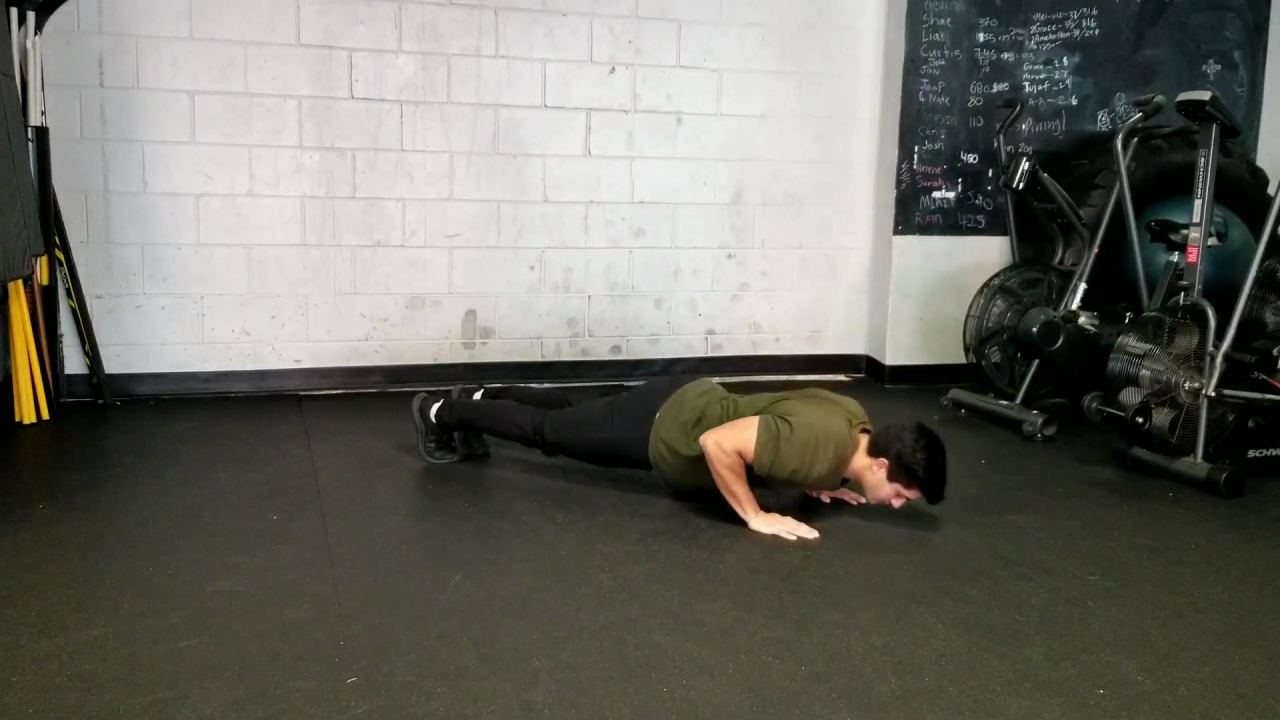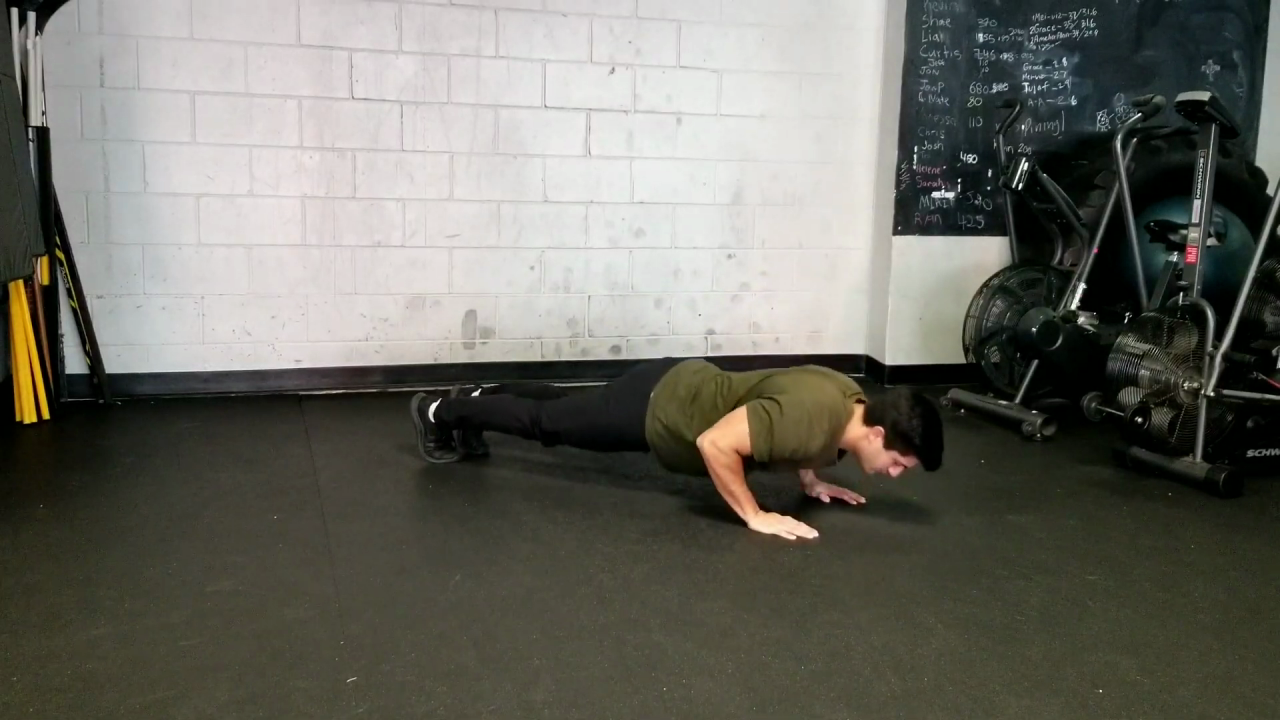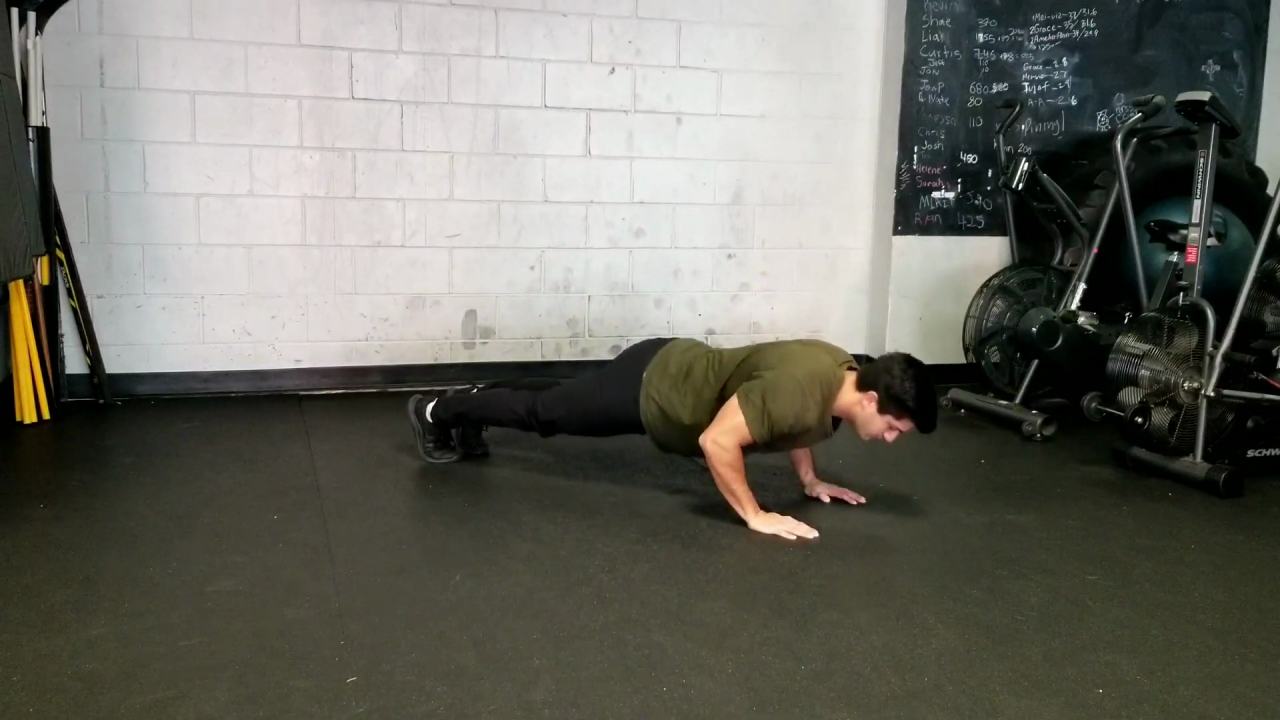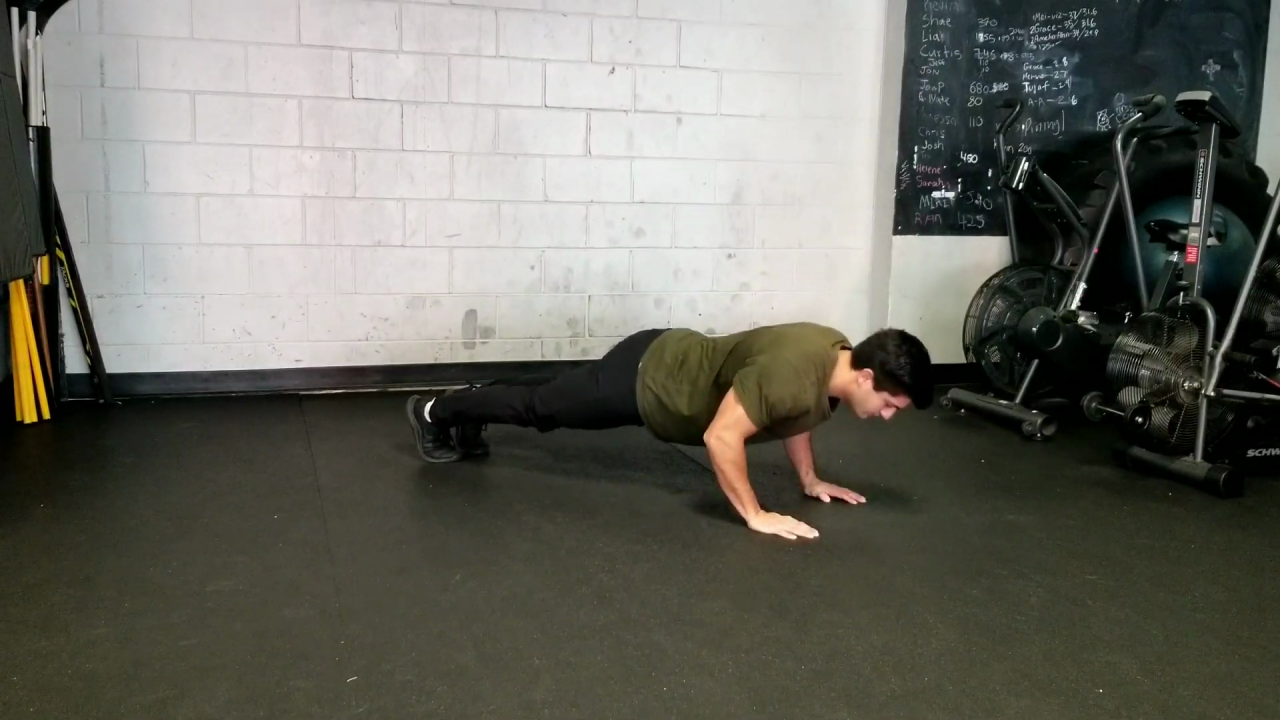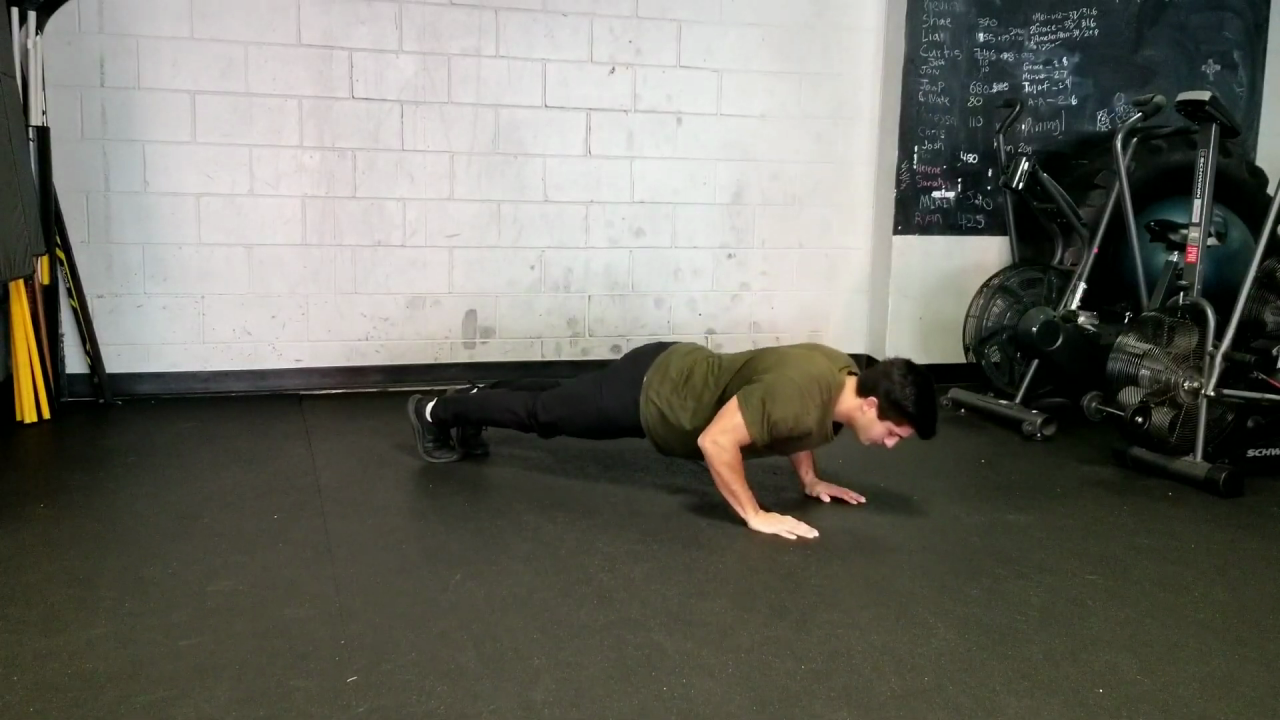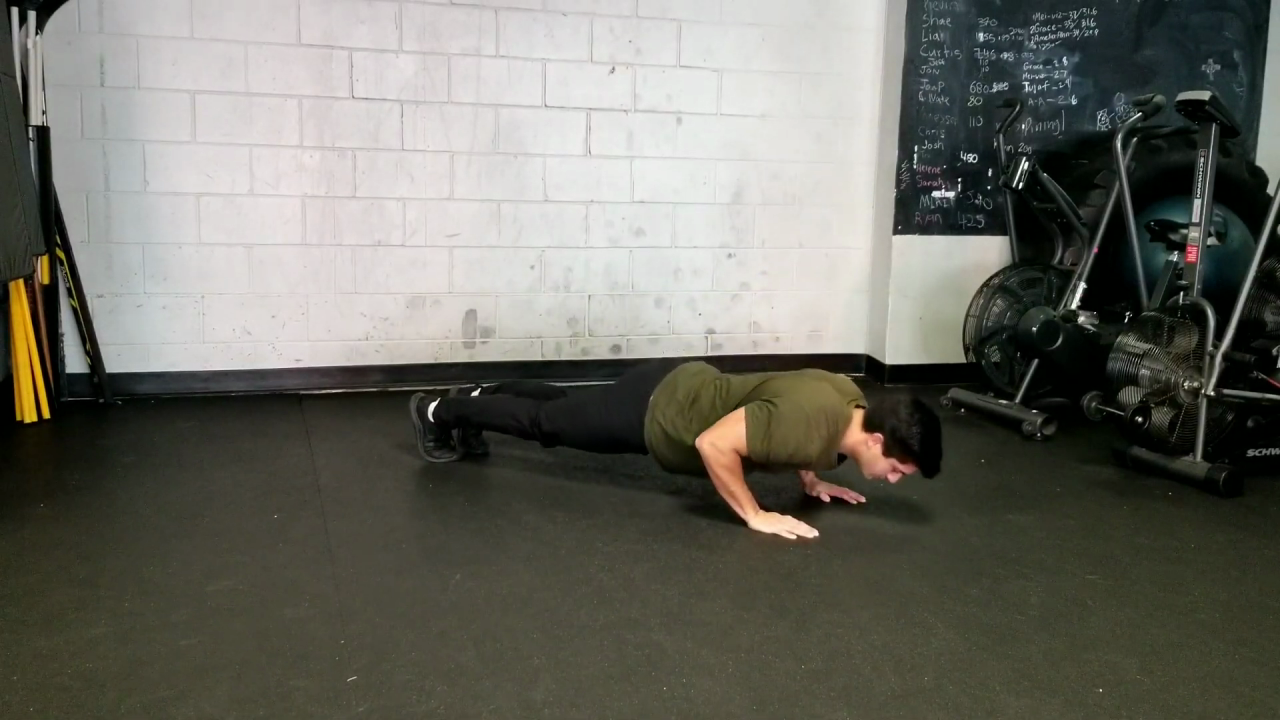
dt=0.4s
person 1, frame 1
left shoulder: (854, 419)
right shoulder: (822, 447)
right elbow: (717, 443)
left wrist: (818, 484)
right wrist: (755, 516)
left hip: (690, 400)
right hip: (663, 431)
left knee: (570, 417)
right knee: (549, 432)
left ankle: (480, 398)
right ankle: (443, 413)
person 1, frame 2
left shoulder: (849, 396)
right shoulder: (813, 419)
right elbow: (714, 442)
left wrist: (810, 478)
right wrist: (754, 516)
left hip: (686, 385)
right hip: (658, 411)
left knee: (566, 410)
right knee: (545, 422)
left ankle: (478, 397)
right ankle: (440, 413)
person 1, frame 3
left shoulder: (842, 370)
right shoulder: (801, 389)
right elbow: (716, 440)
left wrist: (809, 480)
right wrist: (755, 516)
left hip: (678, 369)
right hip: (651, 390)
left knee: (554, 407)
right knee: (541, 413)
left ankle: (468, 405)
right ankle: (438, 412)
person 1, frame 4
left shoulder: (837, 352)
right shoulder: (792, 371)
left elbow: (794, 414)
right elbow: (721, 437)
left wrist: (810, 481)
right wrist: (755, 516)
left hip: (673, 364)
right hip: (646, 380)
left knee: (551, 404)
right knee: (539, 408)
left ankle: (470, 403)
right ankle: (436, 413)
person 1, frame 5
left shoulder: (842, 375)
right shoulder: (800, 394)
right elbow: (715, 441)
left wrist: (810, 480)
right wrist: (755, 515)
left hip: (678, 374)
right hip: (650, 395)
left knee: (558, 404)
right knee: (542, 415)
left ankle: (471, 403)
right ankle: (437, 412)
person 1, frame 6
left shoulder: (848, 398)
right shoulder: (810, 424)
right elbow: (713, 443)
left wrist: (811, 479)
right wrist: (754, 515)
left hip: (686, 387)
right hip: (656, 414)
left knee: (566, 409)
right knee: (545, 423)
left ankle: (480, 397)
right ankle: (439, 412)
